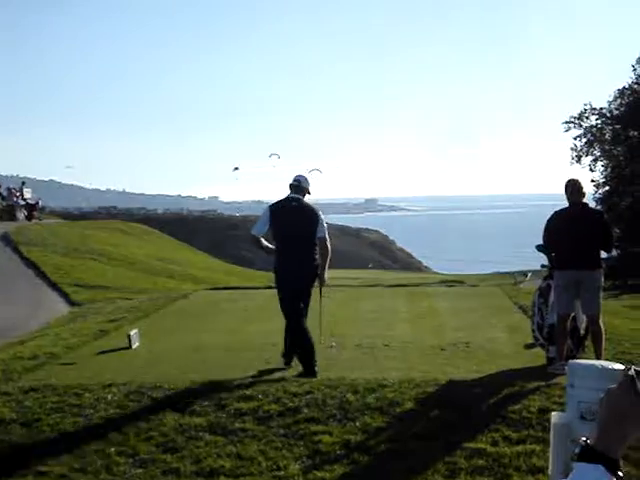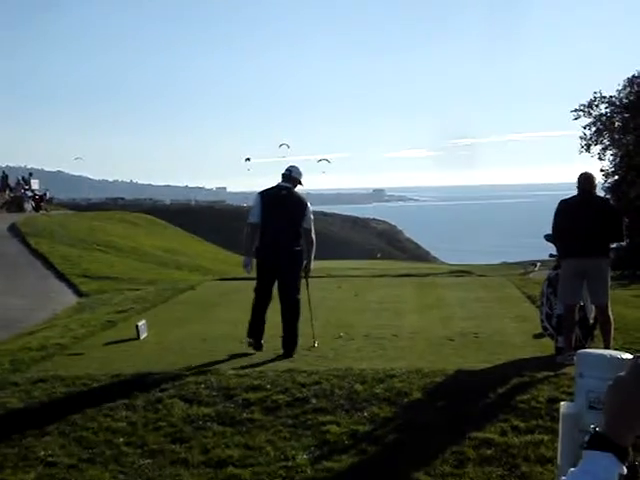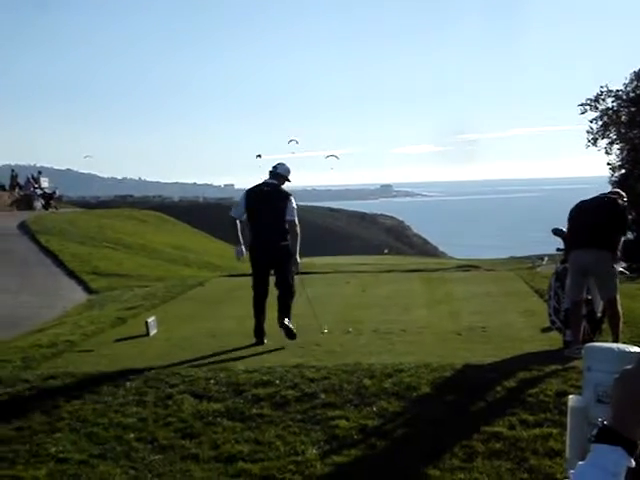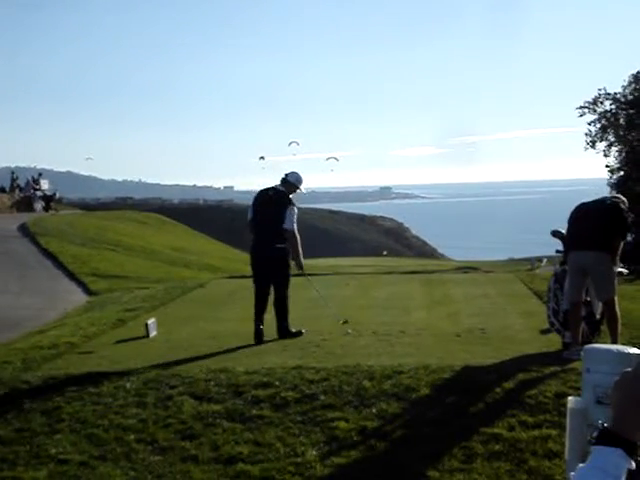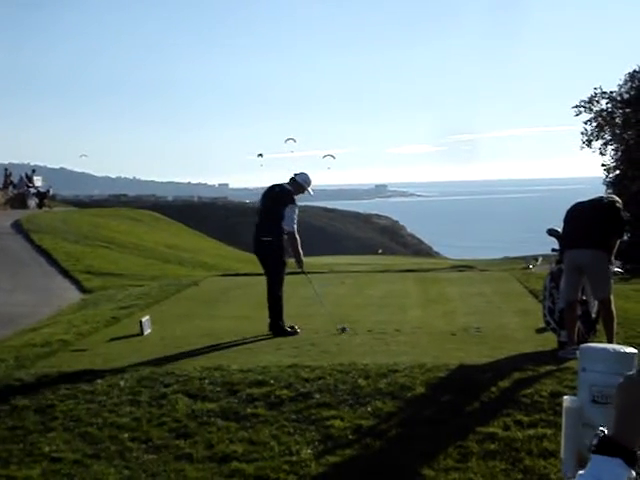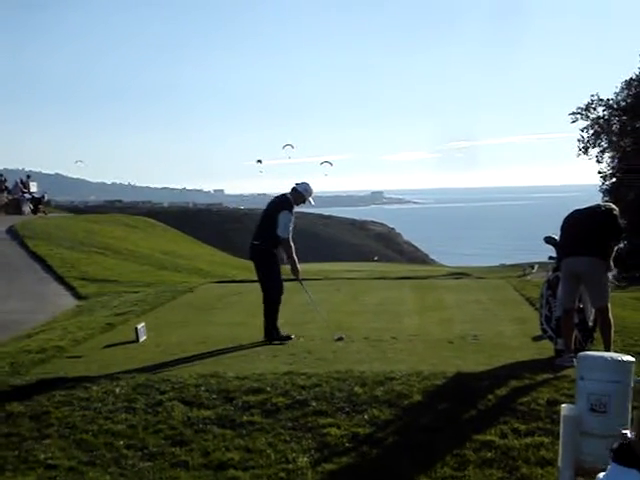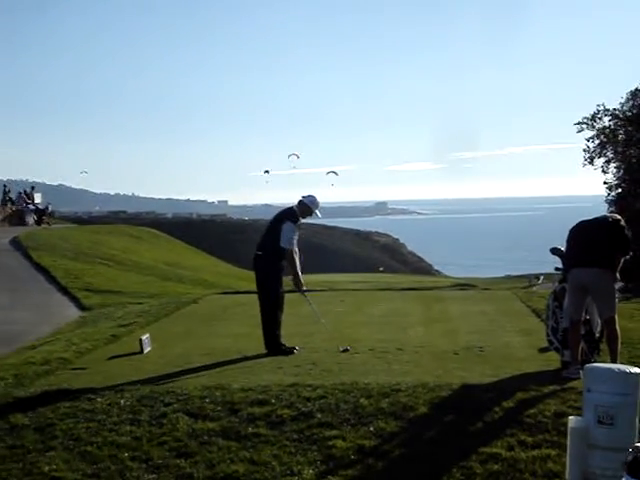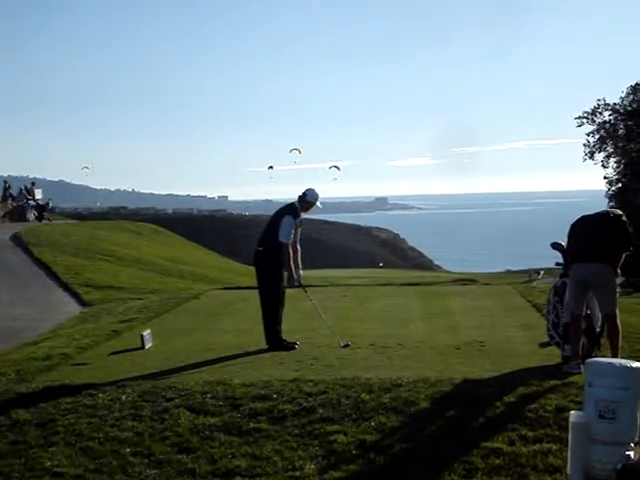
dt=0.5s
person 1, frame 1
left shoulder: (273, 210)
right shoulder: (314, 212)
left elbow: (256, 237)
right elbow: (324, 244)
left wrist: (272, 248)
right wrist: (323, 271)
left hip: (285, 269)
right hip: (308, 269)
left knee: (294, 316)
right knee: (298, 313)
left ankle: (309, 366)
right ankle: (289, 354)
person 1, frame 2
left shoulder: (263, 197)
right shoulder: (302, 202)
left elbow: (253, 227)
right elbow: (309, 235)
left wrist: (248, 255)
right wrist: (309, 261)
left hip: (267, 254)
right hip: (293, 255)
left knee: (262, 297)
right knee: (290, 300)
left ankle: (256, 338)
right ankle: (289, 347)
person 1, frame 3
left shoulder: (249, 193)
right shoulder: (285, 196)
left elbow: (235, 218)
right elbow: (293, 226)
left wrist: (239, 244)
right wrist: (296, 253)
left hip: (257, 248)
right hip: (281, 248)
left knee: (260, 291)
right knee: (286, 287)
left ankle: (260, 334)
right ankle: (284, 319)
person 1, frame 4
left shoulder: (260, 195)
right shoulder: (288, 204)
left elbow: (251, 222)
right elbow: (291, 234)
right wrist: (298, 258)
left hip: (258, 249)
right hip: (278, 251)
left knee: (261, 291)
right knee: (281, 292)
left ankle: (258, 327)
right ankle: (283, 330)
person 1, frame 5
left shoulder: (271, 190)
right shoulder: (289, 202)
left elbow: (260, 212)
right elbow: (291, 234)
right wrist: (299, 257)
left hip: (261, 241)
right hip: (272, 245)
left knee: (273, 283)
right knee: (276, 286)
left ankle: (276, 323)
right ankle: (278, 326)
person 1, frame 6
left shoulder: (280, 200)
right shoulder: (286, 209)
right elbow: (286, 240)
left wrist: (286, 256)
right wrist: (294, 264)
left hip: (262, 248)
right hip: (265, 251)
left knee: (271, 291)
right knee: (274, 291)
left ankle: (271, 330)
right ankle: (271, 331)
person 1, frame 7
left shoulder: (294, 218)
right shoulder: (289, 220)
left elbow: (293, 249)
right elbow: (289, 253)
left wrist: (298, 275)
right wrist: (297, 277)
left hip: (271, 262)
right hip: (266, 263)
left knee: (275, 304)
right knee: (272, 305)
left ankle: (275, 343)
right ankle: (274, 346)
person 1, frame 8
left shoulder: (296, 215)
right shoulder: (289, 216)
left elbow: (295, 245)
right elbow: (286, 248)
left wrist: (298, 270)
right wrist: (291, 273)
left hip: (272, 258)
right hip: (267, 259)
left knee: (276, 300)
right knee: (273, 301)
left ankle: (276, 339)
right ankle: (275, 341)
person 2, frame 1
left shoulder: (557, 218)
right shoulder: (598, 217)
left elbow: (548, 246)
right elbow: (608, 246)
left hip: (564, 271)
right hip: (591, 270)
left knee: (562, 318)
right knee: (594, 318)
left ankle: (560, 362)
right ankle: (599, 362)
person 2, frame 2
left shoulder: (564, 206)
right shoulder: (607, 206)
left elbow: (556, 235)
right elbow: (618, 236)
left hip: (571, 260)
right hip: (598, 259)
left knee: (569, 308)
right knee: (603, 308)
left ankle: (568, 352)
right ankle: (608, 351)
person 2, frame 3
left shoulder: (580, 206)
right shoulder: (617, 205)
right elbow: (619, 232)
right wrist: (615, 253)
left hip: (576, 254)
right hip: (601, 253)
left knee: (576, 301)
right knee: (611, 300)
left ankle: (576, 345)
right ankle: (616, 345)
person 2, frame 4
left shoulder: (580, 208)
right shoulder: (618, 207)
right elbow: (619, 236)
right wrist: (615, 259)
left hip: (574, 254)
right hip: (600, 255)
left knee: (575, 302)
right knee: (609, 302)
left ankle: (575, 347)
right ankle: (615, 346)
person 2, frame 5
left shoulder: (575, 208)
right shoulder: (613, 205)
left elbow: (565, 233)
right elbow: (617, 232)
right wrist: (610, 255)
left hip: (570, 253)
right hip: (596, 253)
left knee: (570, 301)
right knee: (605, 301)
left ankle: (571, 346)
person 2, frame 6
left shoulder: (572, 216)
right shoulder: (609, 211)
left elbow: (562, 241)
right elbow: (615, 238)
right wrist: (608, 261)
left hip: (568, 261)
right hip: (593, 261)
left knee: (567, 310)
right knee: (603, 309)
left ankle: (568, 354)
person 2, frame 7
left shoulder: (578, 227)
right shoulder: (614, 223)
left elbow: (568, 254)
right elbow: (623, 249)
right wrist: (614, 273)
left hip: (575, 273)
right hip: (601, 273)
left knee: (574, 322)
right knee: (610, 321)
left ankle: (575, 366)
person 2, frame 8
left shoulder: (579, 222)
right shoulder: (617, 218)
left elbow: (569, 248)
right elbow: (623, 247)
right wrist: (615, 268)
left hip: (577, 268)
right hip: (602, 268)
left knee: (575, 316)
right knee: (611, 316)
left ankle: (575, 361)
